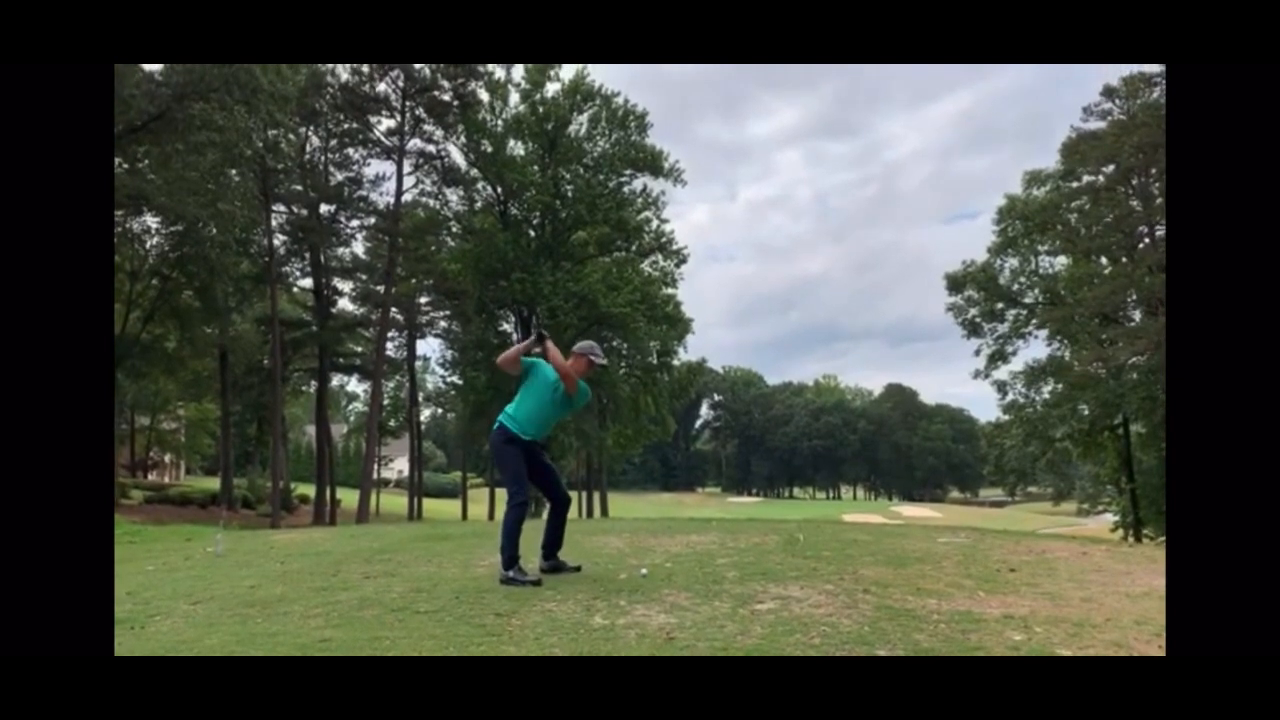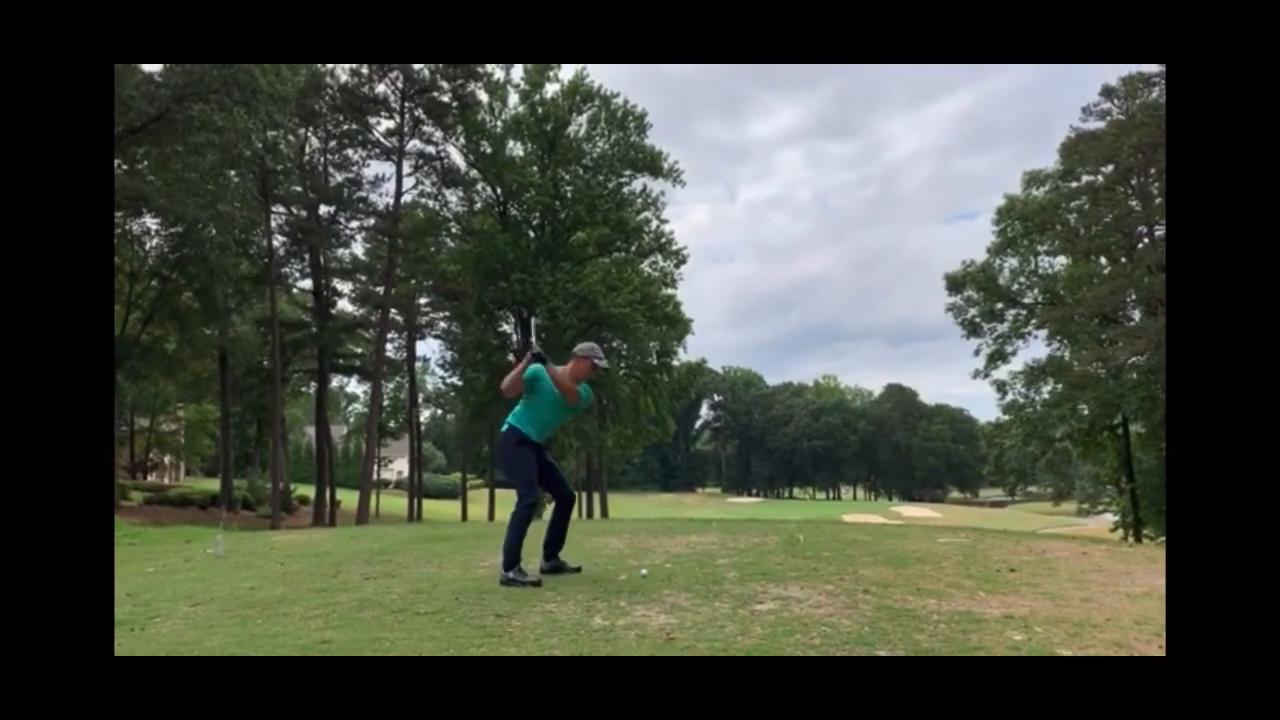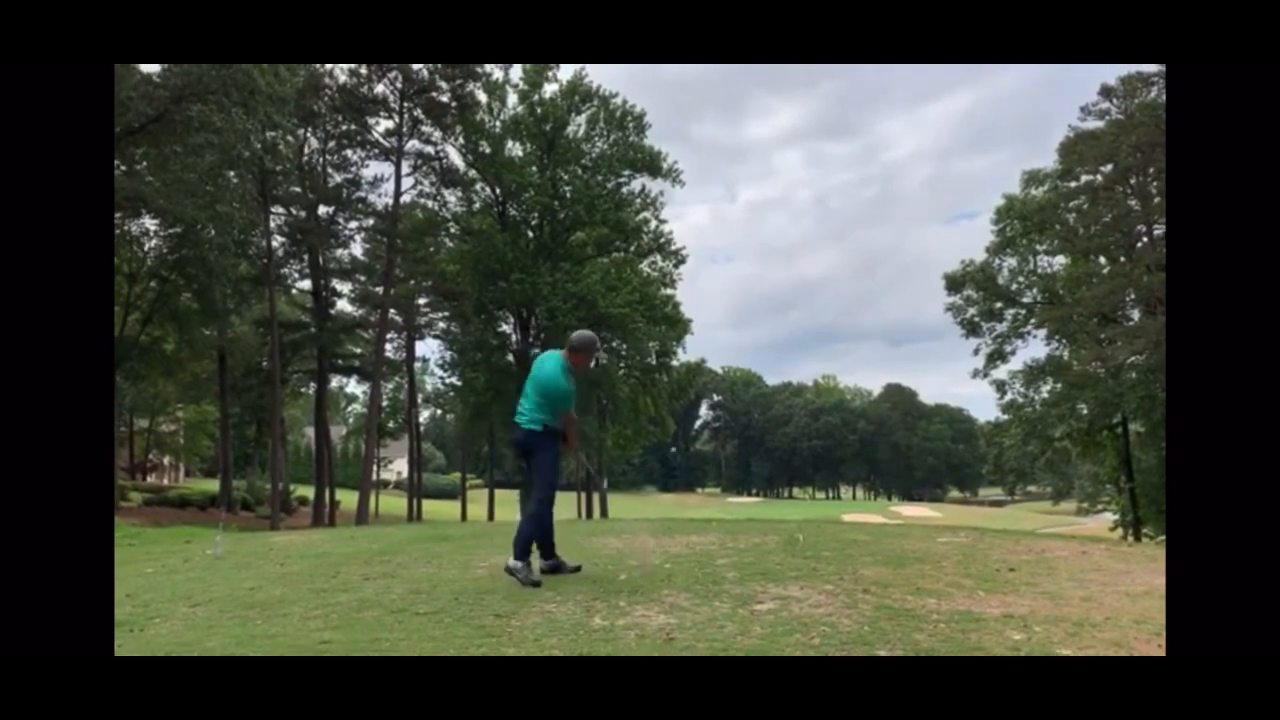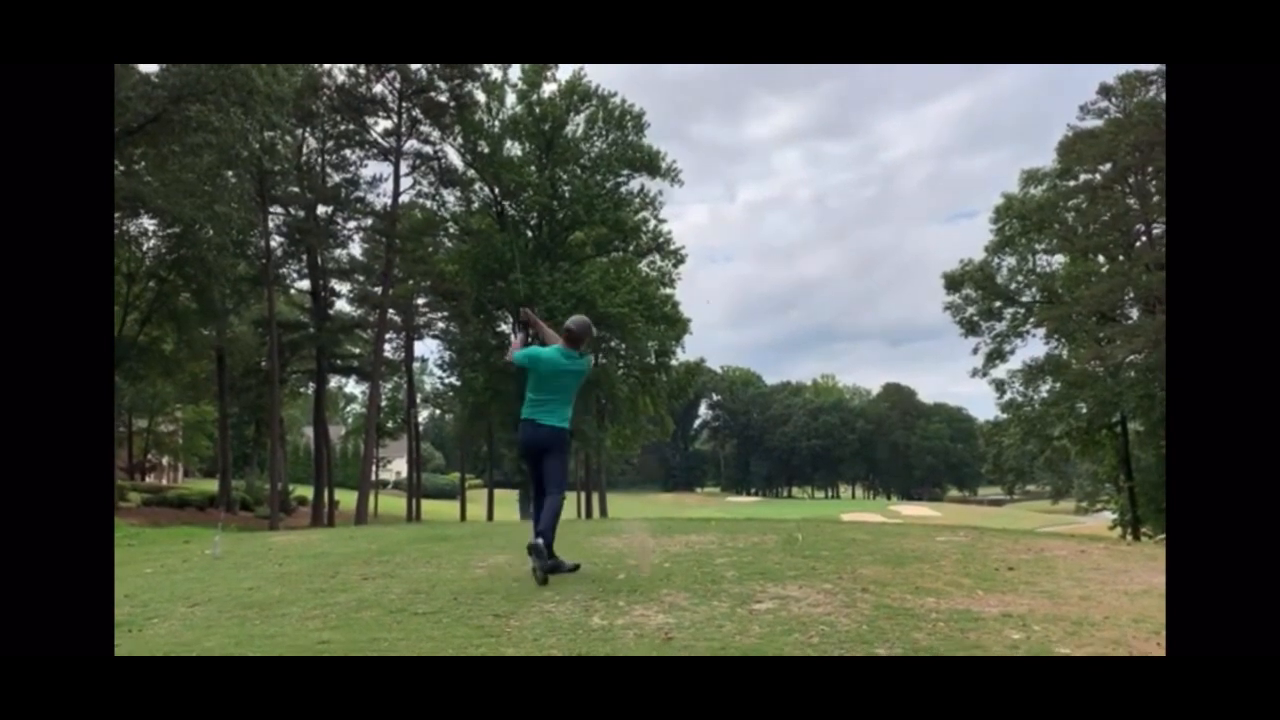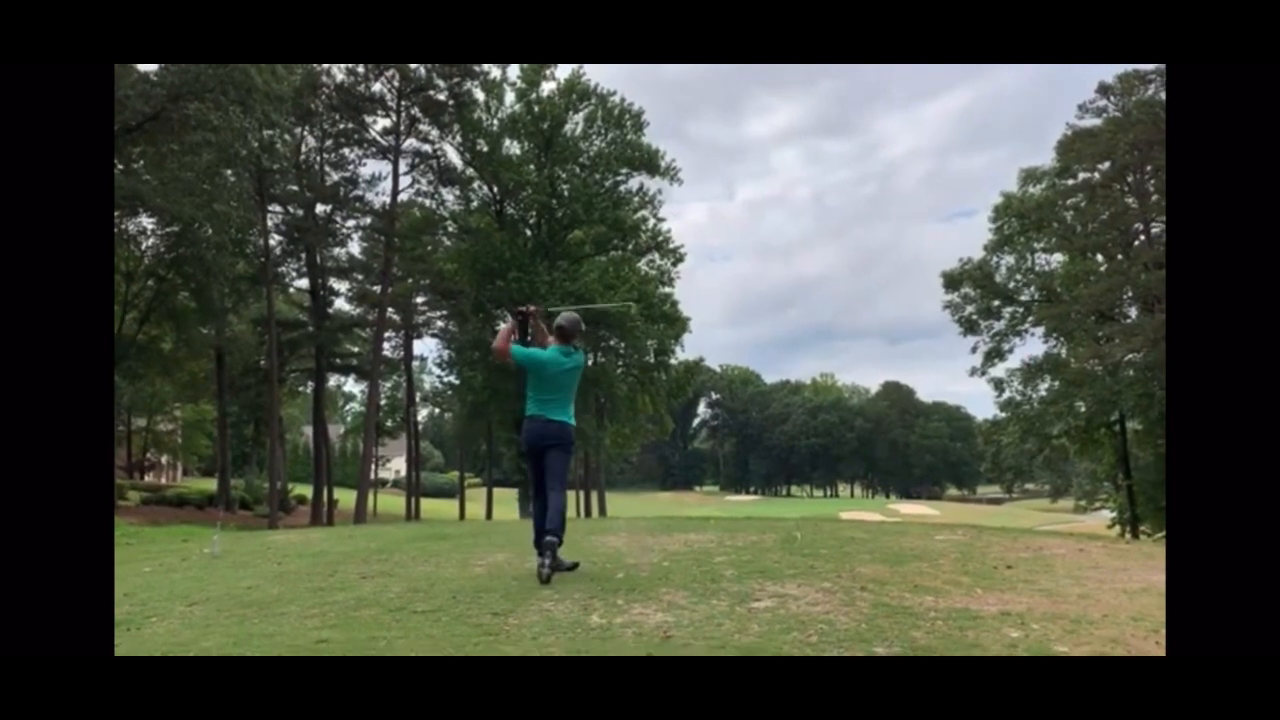
dt=0.2s
person 1, frame 1
left shoulder: (582, 392)
right shoulder: (537, 367)
left elbow: (564, 372)
right elbow: (502, 362)
left wrist: (547, 341)
right wrist: (532, 341)
left hip: (532, 445)
right hip: (506, 438)
left knee: (561, 499)
right knee: (520, 498)
left ankle: (549, 558)
right ankle: (509, 568)
person 1, frame 2
left shoulder: (584, 394)
right shoulder: (538, 372)
left elbow: (569, 394)
right elbow: (507, 389)
left wrist: (548, 364)
right wrist: (526, 362)
left hip: (536, 446)
right hip: (515, 441)
left knee: (566, 497)
right knee: (528, 500)
left ankle: (550, 558)
right ankle: (509, 569)
person 1, frame 3
left shoulder: (548, 356)
right shoulder: (563, 385)
right elbow: (568, 422)
right wrist: (570, 439)
left hip: (525, 432)
right hip: (542, 437)
left knee: (542, 494)
right knee: (543, 496)
left ankle: (548, 558)
right ankle: (518, 559)
person 1, frame 4
left shoulder: (539, 356)
right shoulder: (582, 364)
left elbow: (512, 356)
left wrist: (519, 333)
right wrist: (535, 322)
left hip: (527, 430)
right hip: (556, 434)
left knee: (540, 494)
right knee: (554, 492)
left ankle: (547, 557)
right ankle: (541, 541)
person 1, frame 5
left shoulder: (539, 358)
right shoulder: (578, 358)
left elbow: (498, 348)
right elbow: (549, 347)
left wrist: (514, 321)
right wrist: (536, 323)
left hip: (533, 428)
right hip: (561, 430)
left knee: (539, 492)
right knee: (556, 489)
left ankle: (546, 554)
right ankle: (552, 540)
